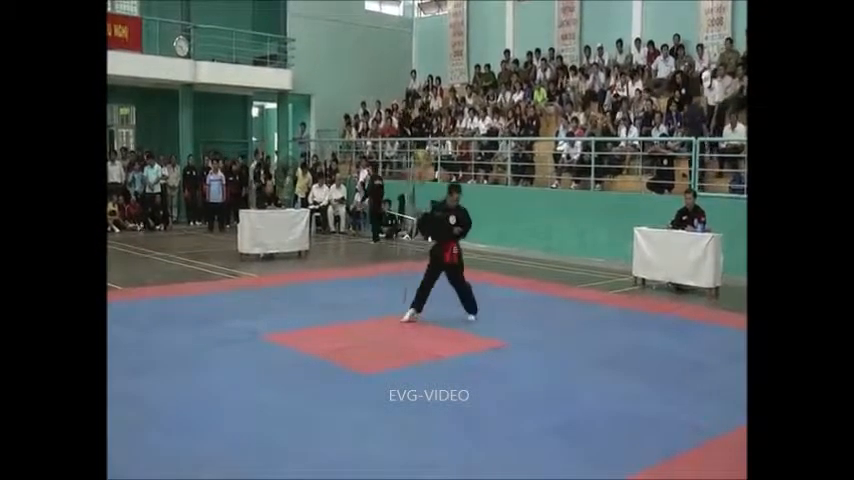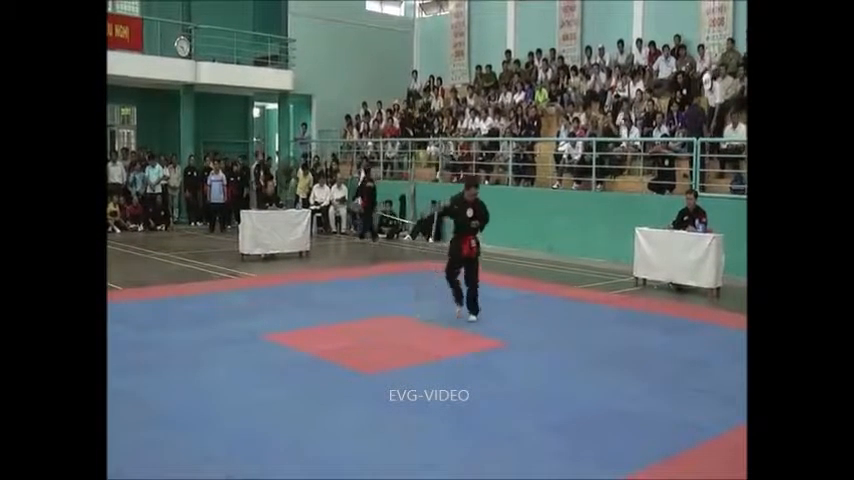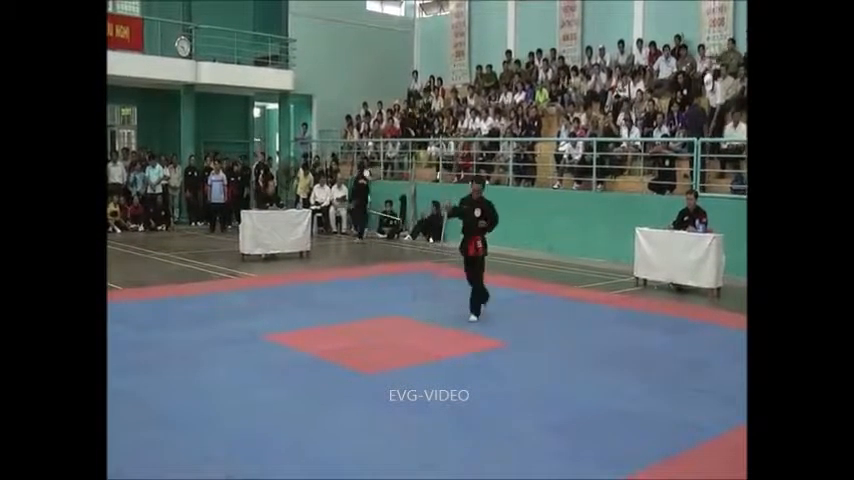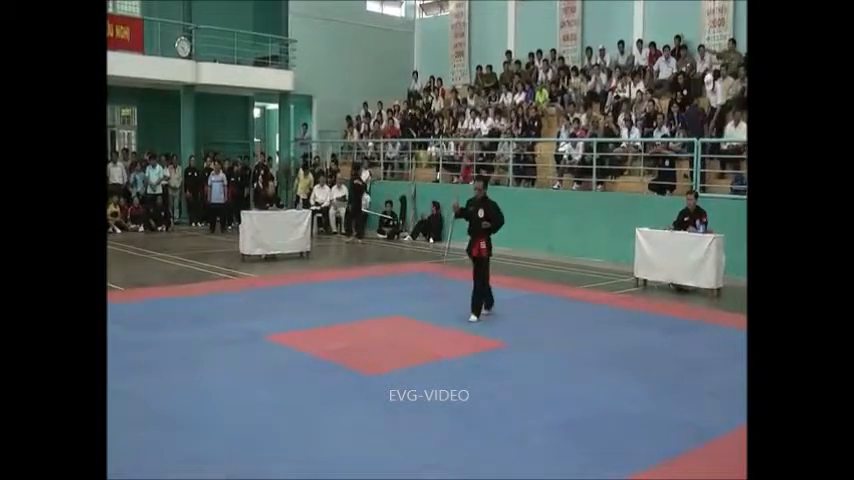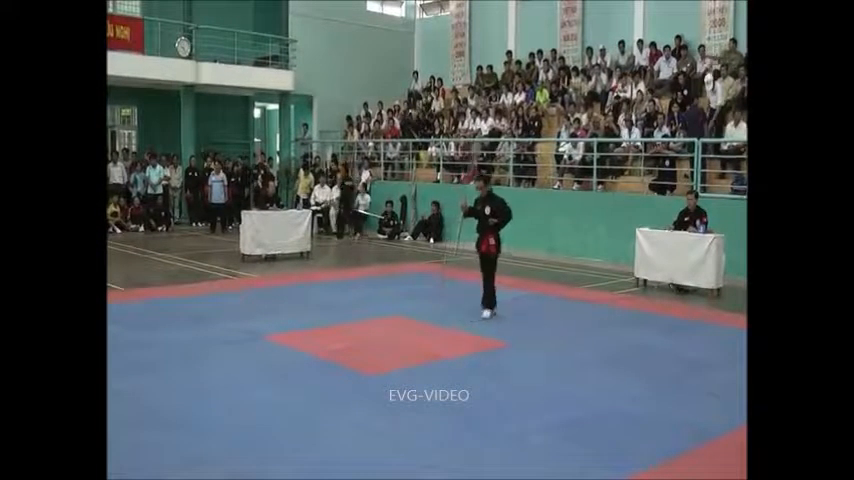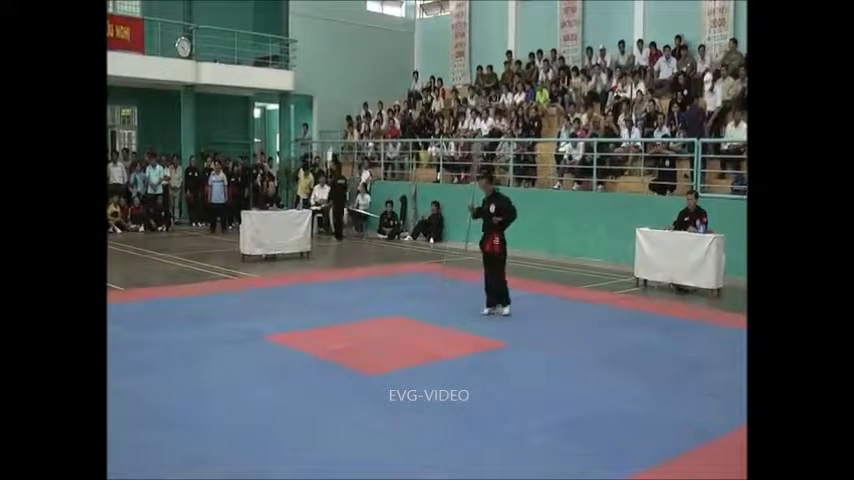
dt=0.2s
person 1, frame 1
left shoulder: (461, 212)
right shoulder: (437, 208)
left elbow: (468, 226)
right elbow: (429, 221)
left wrist: (461, 231)
right wrist: (421, 218)
left hip: (453, 250)
right hip: (438, 248)
left knee: (459, 282)
right knee: (427, 281)
left ankle: (472, 310)
right ankle: (414, 311)
person 1, frame 2
left shoulder: (479, 204)
right shoulder: (455, 200)
left elbow: (485, 219)
right elbow: (449, 212)
left wrist: (479, 224)
right wrist: (441, 211)
left hip: (471, 243)
right hip: (457, 241)
left knee: (471, 279)
right knee: (450, 273)
left ankle: (473, 311)
right ankle: (458, 302)
person 1, frame 3
left shoulder: (487, 204)
right shoulder: (464, 201)
left elbow: (494, 220)
right elbow: (459, 213)
left wrist: (487, 225)
right wrist: (450, 211)
left hip: (478, 243)
right hip: (466, 241)
left knee: (477, 277)
right knee: (470, 276)
left ankle: (475, 312)
right ankle: (483, 297)
person 1, frame 4
left shoulder: (491, 205)
right shoulder: (471, 202)
left elbow: (500, 220)
left wrist: (490, 226)
right wrist: (458, 211)
left hip: (483, 244)
right hip: (473, 242)
left knee: (479, 278)
right knee: (481, 277)
left ankle: (475, 313)
right ankle: (488, 304)
person 1, frame 5
left shoulder: (497, 201)
right shoulder: (478, 201)
left elbow: (508, 215)
left wrist: (497, 222)
right wrist: (467, 211)
left hip: (492, 240)
right hip: (482, 239)
left knee: (489, 274)
right knee: (486, 274)
left ankle: (488, 306)
right ankle: (490, 305)
person 1, frame 6
left shoulder: (502, 200)
right shoulder: (486, 200)
left elbow: (512, 214)
left wrist: (501, 220)
right wrist: (475, 211)
left hip: (497, 239)
right hip: (487, 238)
left knee: (498, 273)
right knee: (489, 274)
left ankle: (505, 304)
right ankle: (491, 305)
